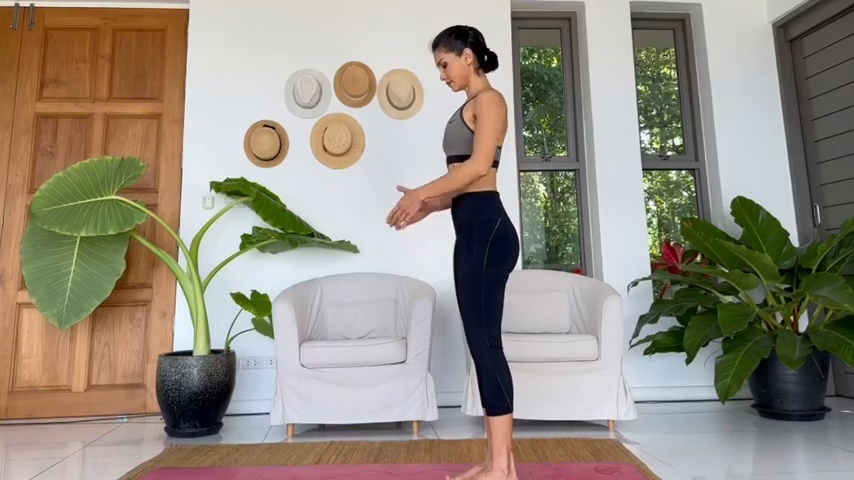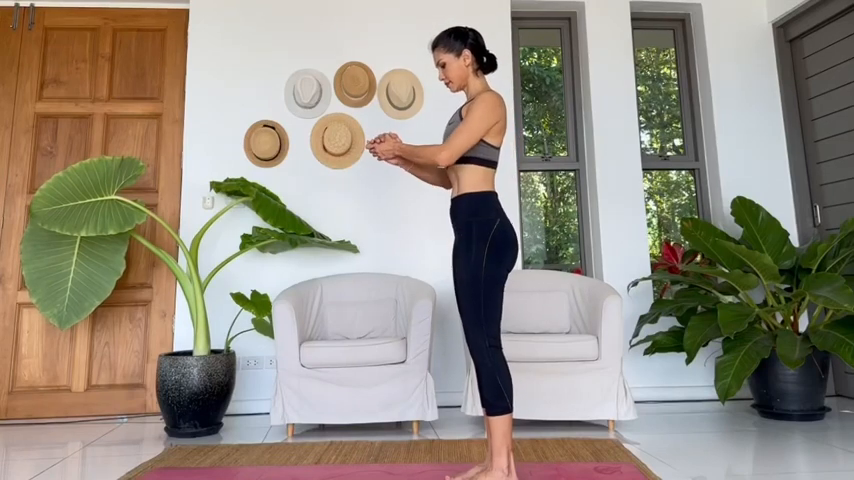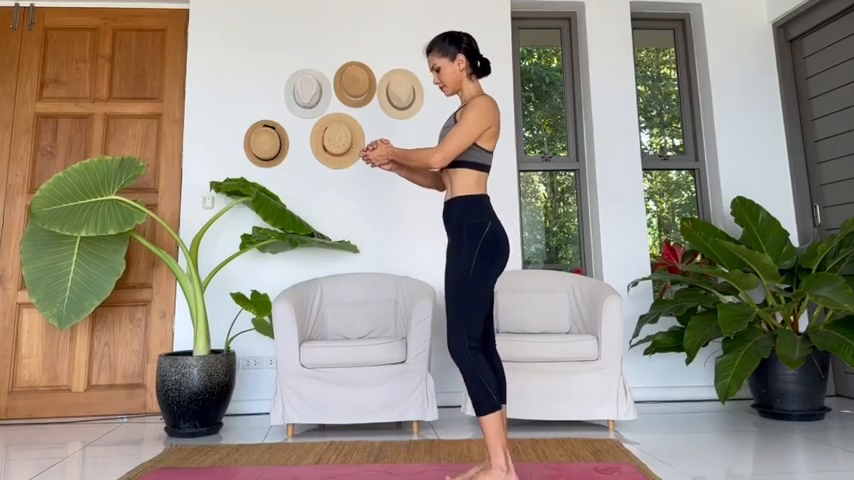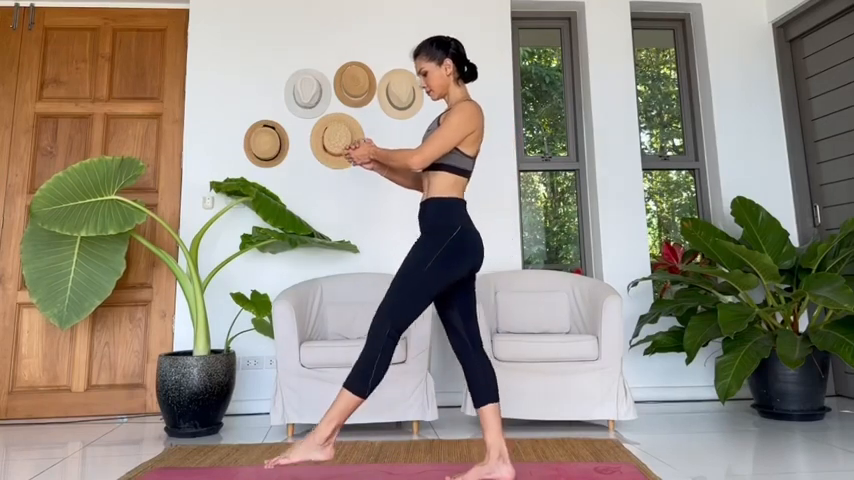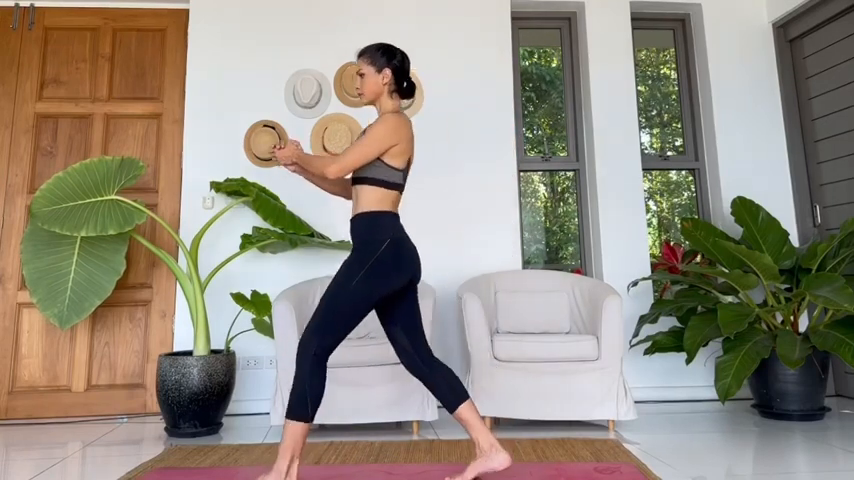
dt=0.5s
person 1, frame 1
left shoulder: (489, 99)
right shoulder: (471, 106)
left elbow: (478, 166)
left wrist: (421, 195)
right wrist: (423, 202)
left hip: (484, 227)
right hip: (472, 230)
left knee: (485, 342)
right knee: (482, 343)
person 1, frame 2
left shoulder: (488, 101)
right shoulder: (468, 108)
left elbow: (444, 156)
right elbow: (447, 176)
left wrist: (400, 148)
right wrist: (400, 157)
left hip: (485, 228)
right hip: (471, 230)
left knee: (484, 343)
right knee: (480, 344)
person 1, frame 3
left shoulder: (482, 105)
right shoulder: (463, 112)
left elbow: (436, 159)
right elbow: (440, 178)
left wrist: (392, 153)
right wrist: (393, 163)
left hip: (476, 231)
right hip: (467, 234)
left knee: (462, 343)
right knee: (479, 344)
person 1, frame 4
left shoulder: (466, 110)
right shoulder: (450, 115)
left elbow: (417, 160)
right elbow: (423, 180)
left wrist: (374, 152)
right wrist: (375, 164)
left hip: (447, 234)
right hip: (453, 238)
left knee: (384, 329)
right knee: (467, 345)
left ankle: (321, 438)
person 1, frame 5
left shoulder: (392, 124)
right shoulder: (387, 125)
left elbow: (333, 168)
right elbow: (349, 187)
left wrist: (298, 156)
right wrist: (300, 168)
left hip: (378, 249)
right hip: (390, 252)
left knee: (313, 347)
right knee: (417, 355)
